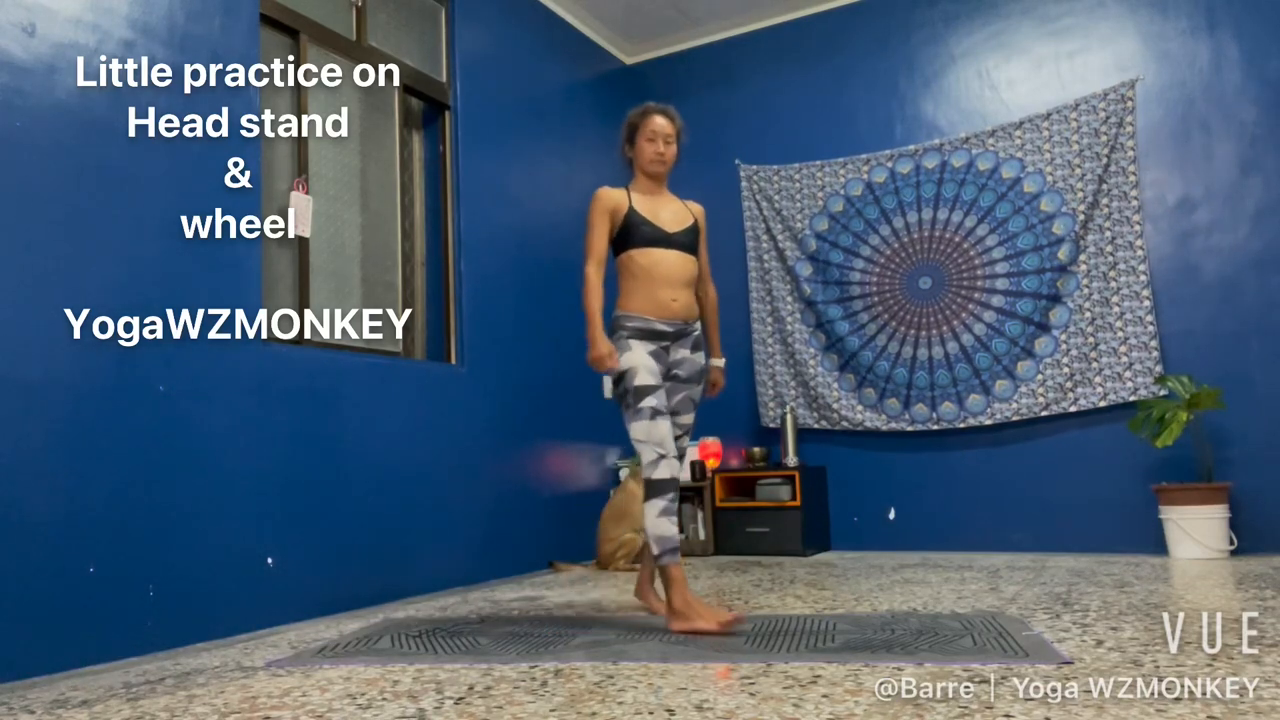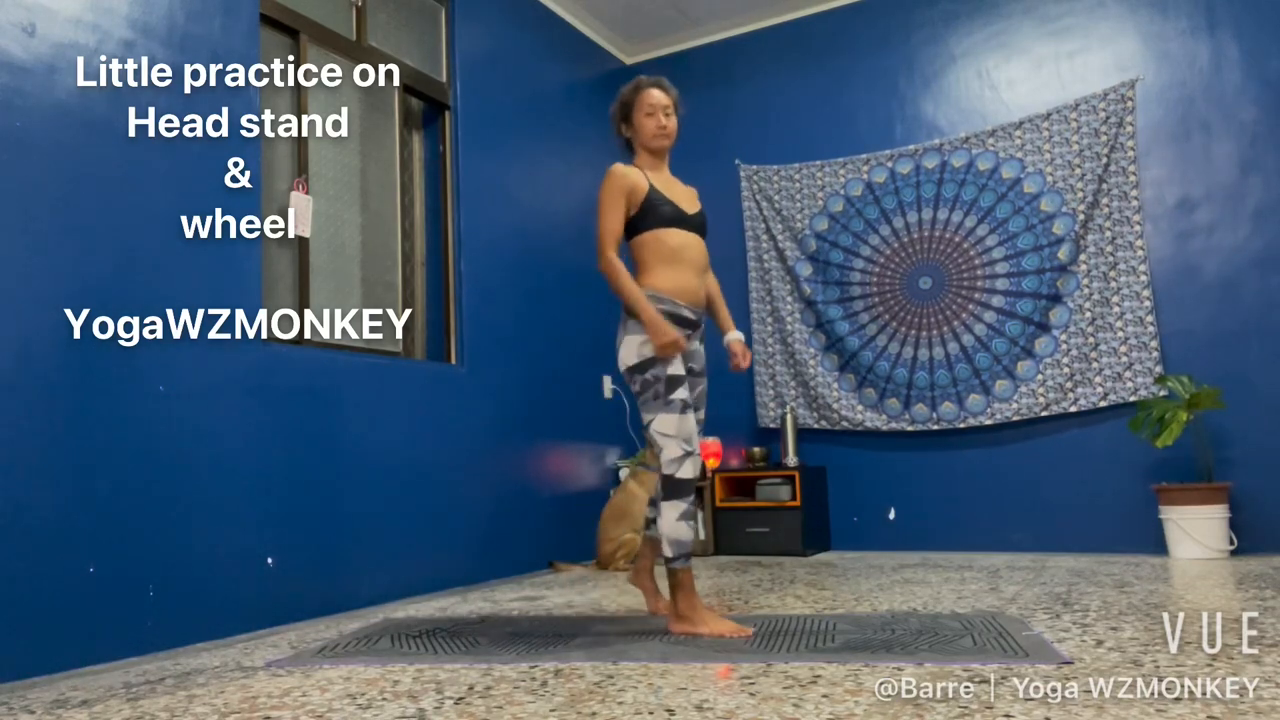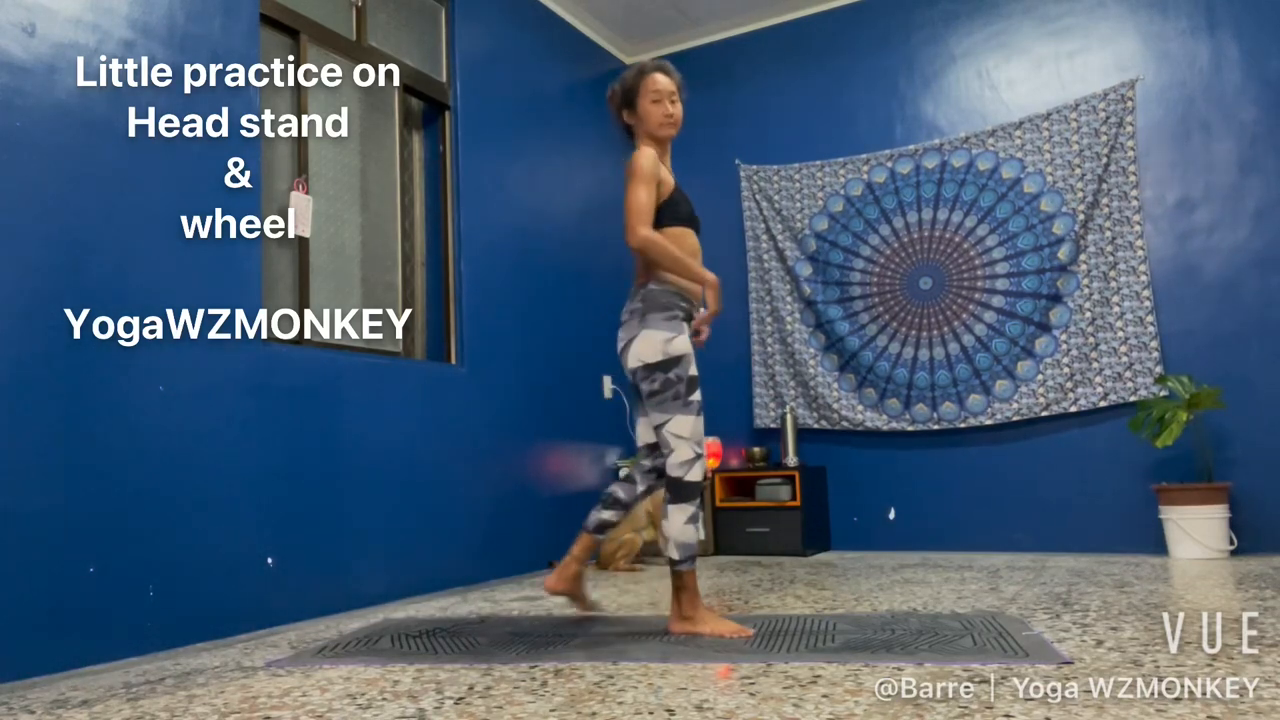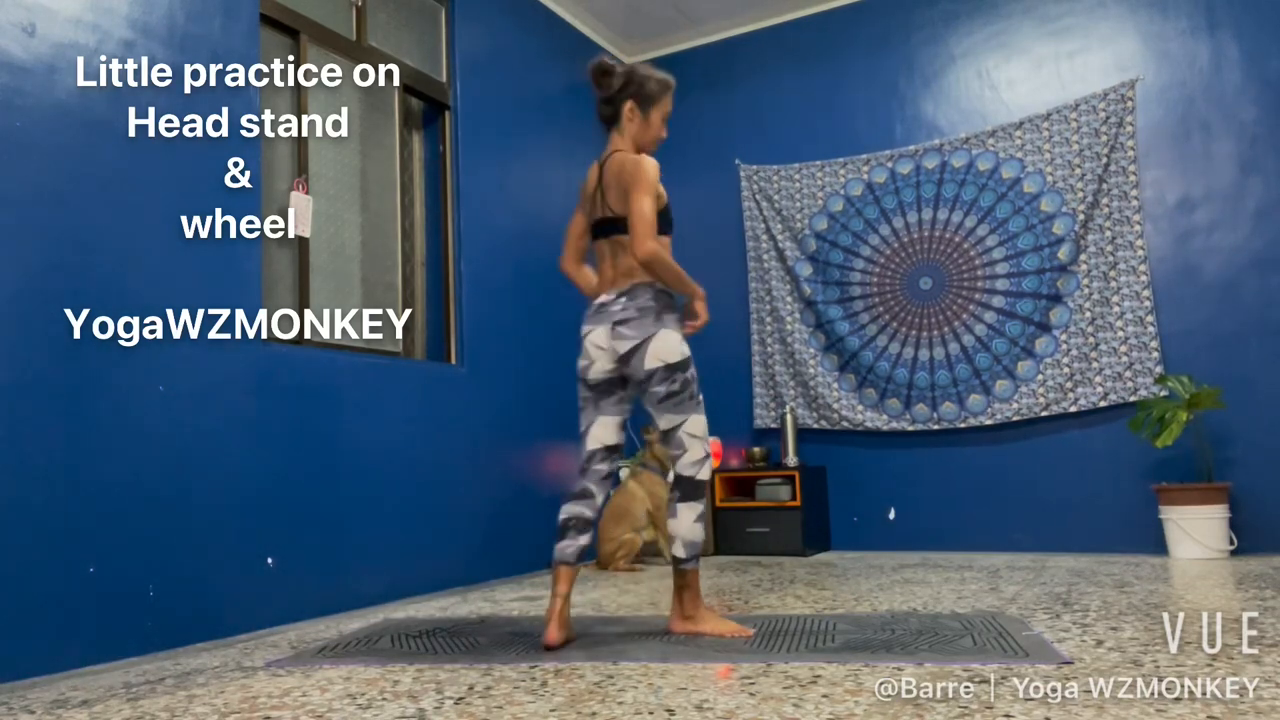
dt=0.3s
person 1, frame 1
left shoulder: (694, 211)
right shoulder: (610, 199)
right elbow: (593, 268)
left wrist: (715, 356)
right wrist: (596, 334)
left hip: (687, 341)
right hip: (637, 337)
left knee: (672, 466)
right knee: (659, 464)
left ankle: (647, 580)
right ankle: (683, 602)
person 1, frame 2
left shoulder: (690, 191)
right shoulder: (622, 176)
right elbow: (608, 256)
left wrist: (730, 327)
right wrist: (651, 318)
left hip: (687, 330)
right hip: (651, 329)
left knee: (677, 461)
right knee: (681, 461)
left ankle: (645, 560)
right ankle: (686, 608)
person 1, frame 3
left shoulder: (662, 171)
right shoulder: (644, 160)
right elbow: (640, 238)
left wrist: (696, 299)
right wrist: (706, 279)
left hip: (661, 322)
right hip: (659, 322)
left knee: (653, 463)
right knee: (685, 464)
left ankle: (570, 568)
right ankle: (687, 609)
person 1, frame 4
left shoulder: (591, 180)
right shoulder: (640, 167)
left elbow: (571, 261)
right elbow: (646, 250)
right wrist: (695, 295)
left hip: (599, 327)
right hip: (648, 321)
left knee: (594, 472)
right knee: (692, 463)
left ankle: (558, 615)
right ankle: (688, 607)
